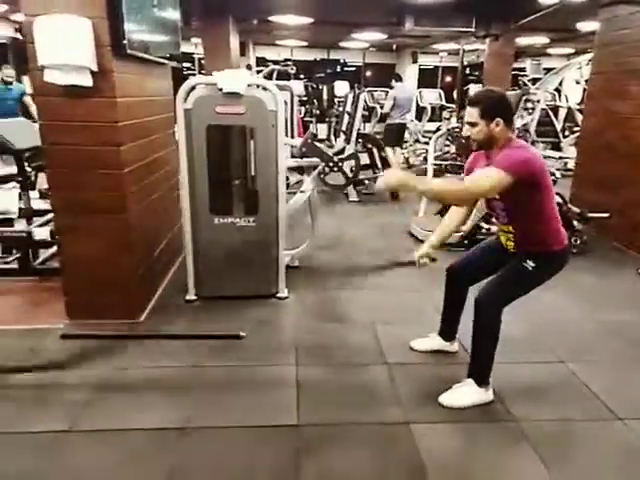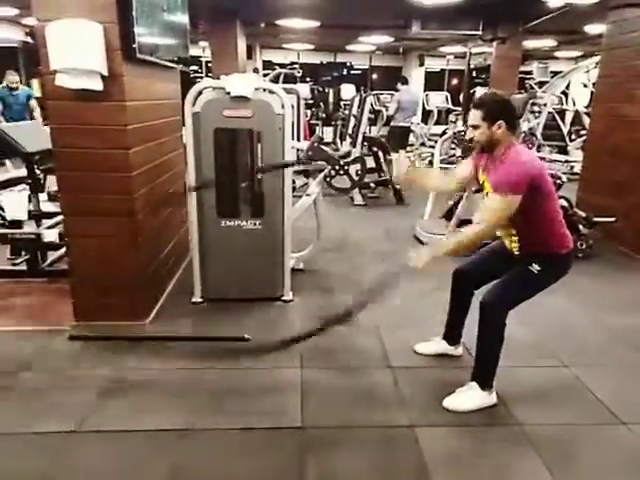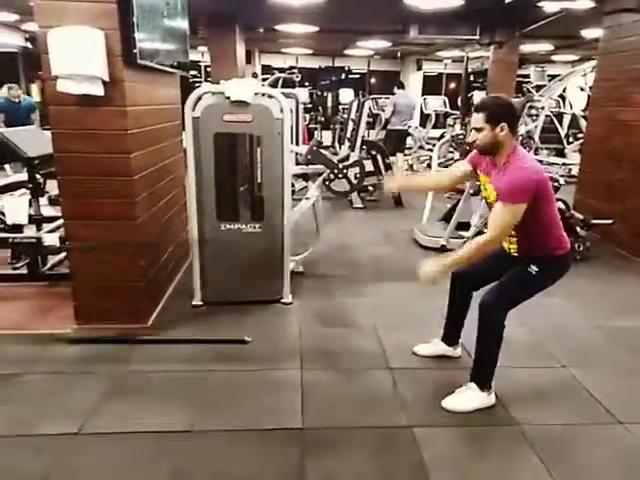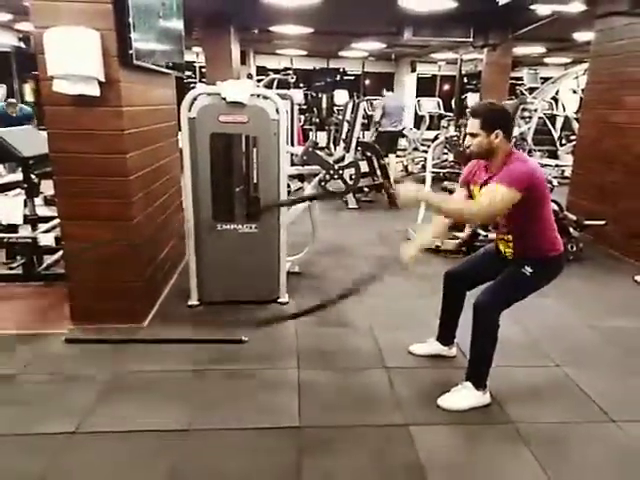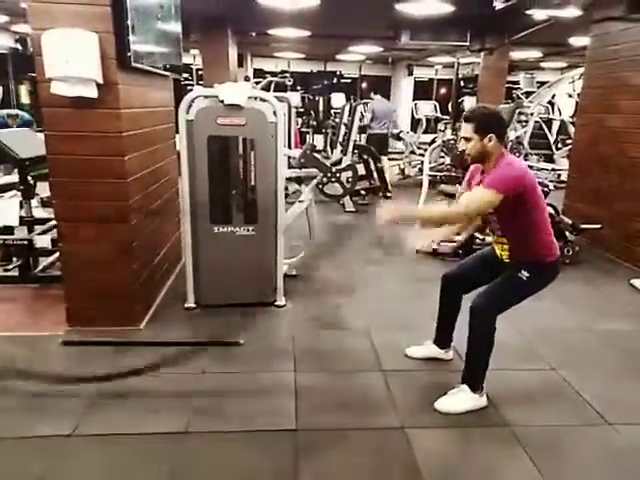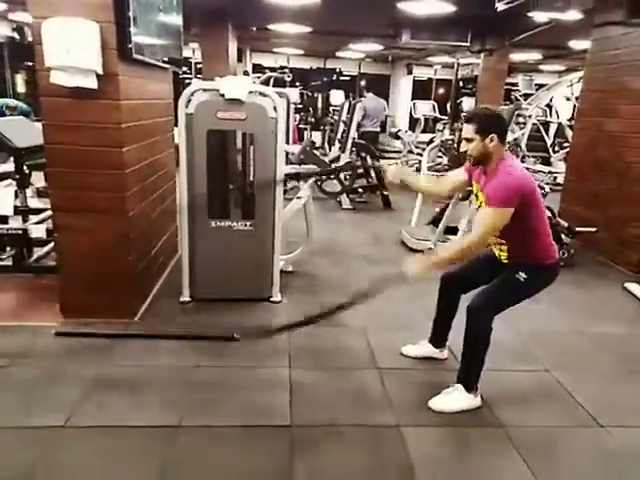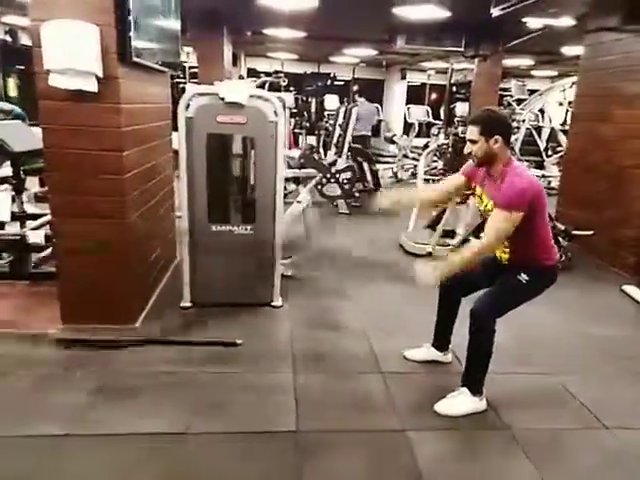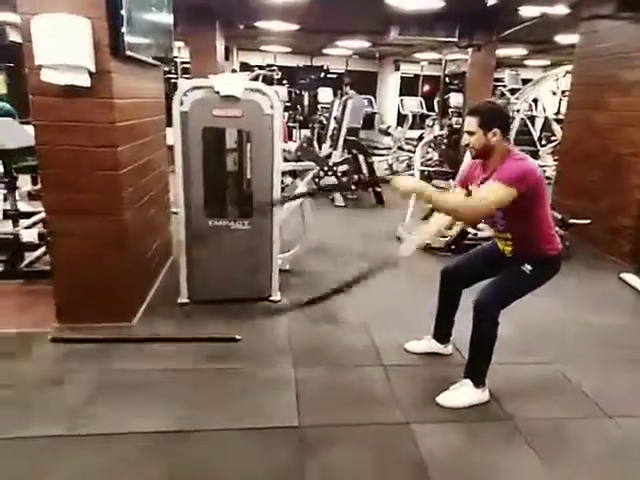
dt=0.3s
person 1, frame 1
left shoulder: (519, 159)
right shoulder: (480, 155)
left elbow: (464, 193)
right elbow: (461, 205)
left wrist: (406, 180)
right wrist: (432, 244)
left hip: (544, 251)
right hip: (510, 240)
left knee: (487, 301)
right knee: (457, 273)
left ankle: (479, 385)
right ankle: (447, 338)
person 1, frame 2
left shoulder: (518, 168)
right shoulder: (485, 154)
left elbow: (485, 228)
right elbow: (451, 183)
left wrist: (433, 252)
right wrist: (415, 174)
left hip: (550, 254)
right hip: (517, 243)
left knee: (493, 302)
right knee: (464, 276)
left ankle: (483, 389)
right ankle: (451, 342)
person 1, frame 3
left shoulder: (522, 175)
right shoulder: (484, 156)
left elbow: (492, 238)
right elbow: (447, 180)
left wrist: (442, 265)
right wrist: (404, 182)
left hip: (547, 256)
right hip: (515, 246)
left knee: (492, 304)
right knee: (462, 278)
left ankle: (481, 389)
right ankle: (449, 343)
person 1, frame 4
left shoulder: (520, 171)
right shoulder: (477, 166)
left elbow: (477, 214)
right elbow: (451, 212)
left wrist: (421, 195)
right wrist: (418, 242)
left hip: (541, 258)
right hip: (508, 246)
left knee: (487, 304)
right knee: (456, 277)
left ankle: (477, 388)
right ankle: (444, 342)
person 1, frame 5
left shoulder: (509, 174)
right shoulder: (479, 168)
left elbow: (458, 214)
right elbow: (465, 217)
left wrist: (403, 213)
left hip: (537, 262)
right hip: (506, 250)
left knee: (482, 308)
right knee: (452, 281)
left ankle: (473, 391)
right ankle: (441, 346)
person 1, frame 6
left shoulder: (509, 181)
right shoulder: (478, 165)
left elbow: (477, 239)
right elbow: (443, 188)
left wrist: (426, 262)
right wrist: (405, 177)
left hip: (536, 264)
right hip: (505, 252)
left knee: (479, 309)
right knee: (451, 280)
left ankle: (468, 391)
right ankle: (437, 345)
person 1, frame 7
left shoulder: (518, 186)
right shoulder: (479, 169)
left elbow: (487, 243)
right elbow: (440, 194)
left wrist: (439, 269)
right wrist: (398, 198)
left hip: (535, 267)
right hip: (505, 256)
left knee: (482, 312)
right knee: (451, 285)
left ankle: (472, 394)
right ankle: (440, 348)
person 1, frame 8
left shoulder: (518, 170)
right shoulder: (477, 166)
left elbow: (471, 211)
right elbow: (452, 207)
left wrist: (419, 188)
right wrist: (416, 239)
left hip: (539, 257)
right hip: (506, 244)
left knee: (487, 303)
right knee: (452, 275)
left ankle: (475, 385)
right ankle: (440, 340)
